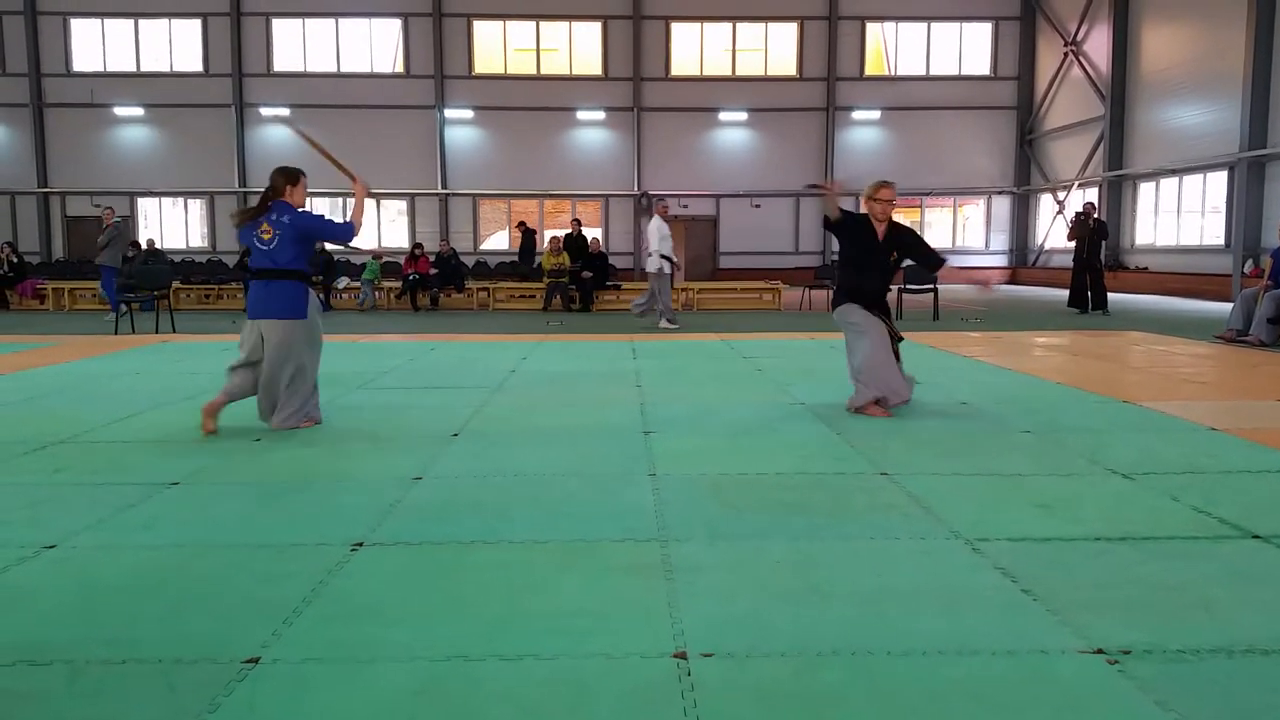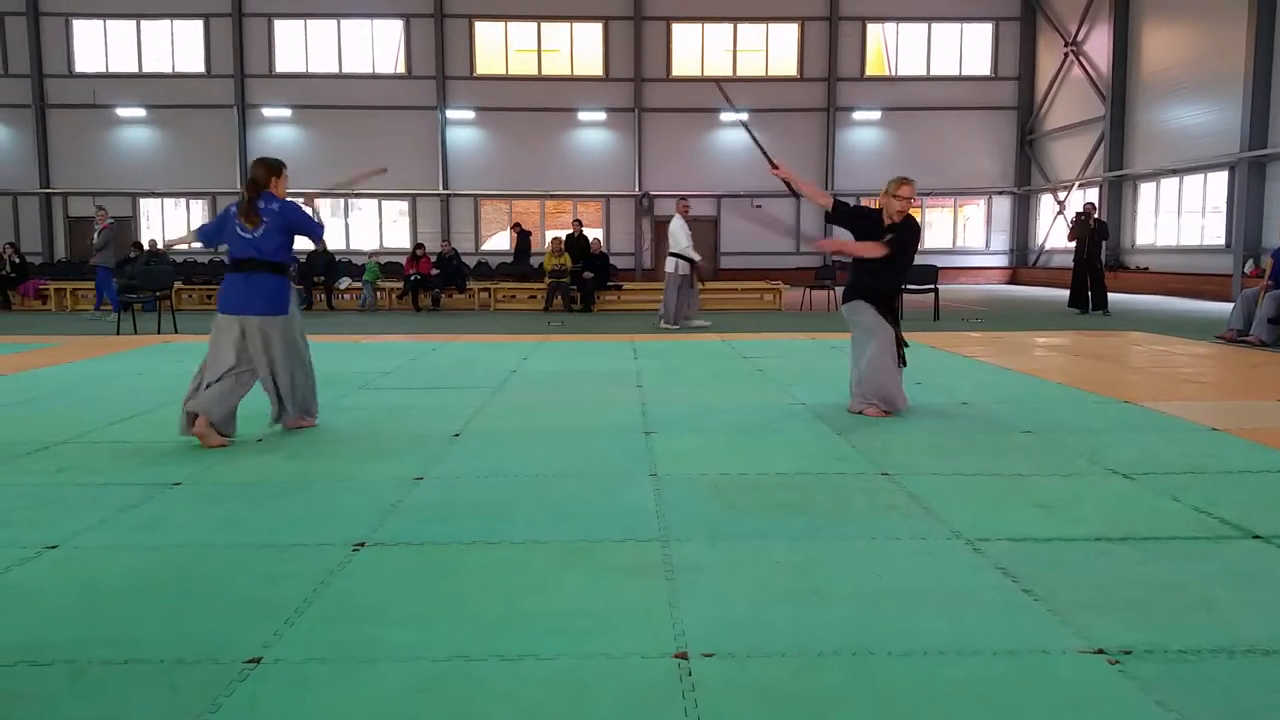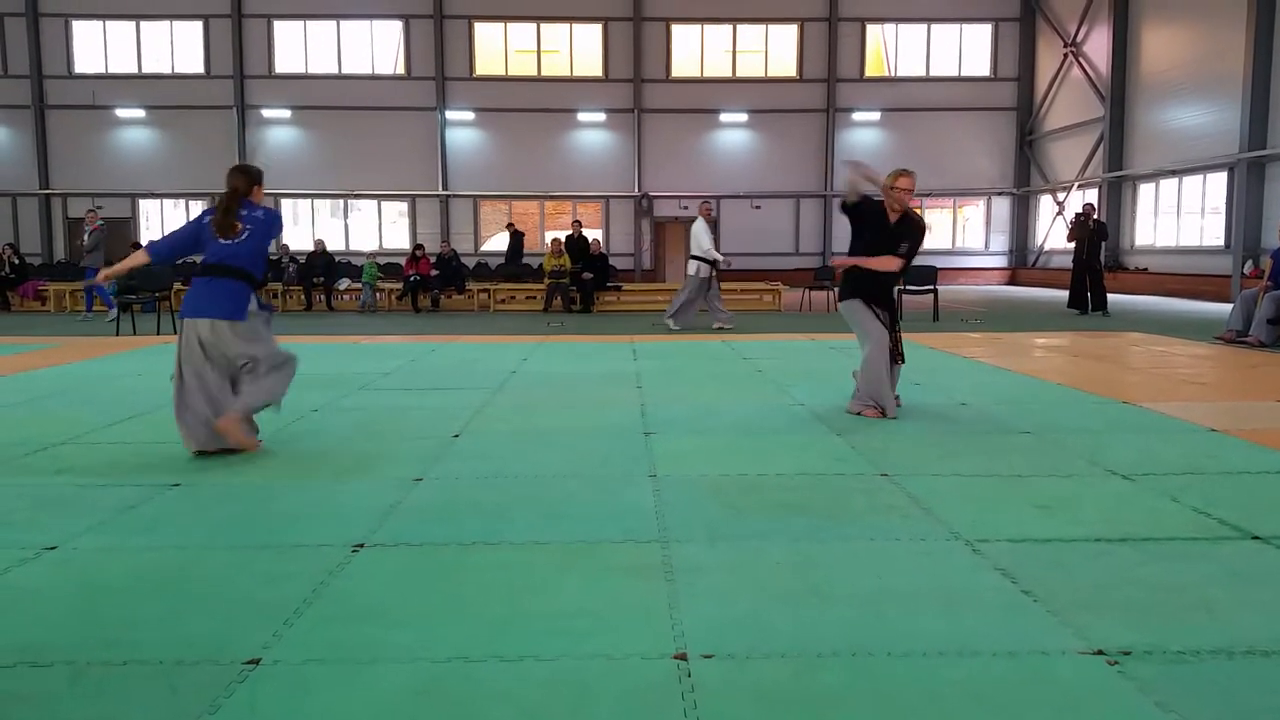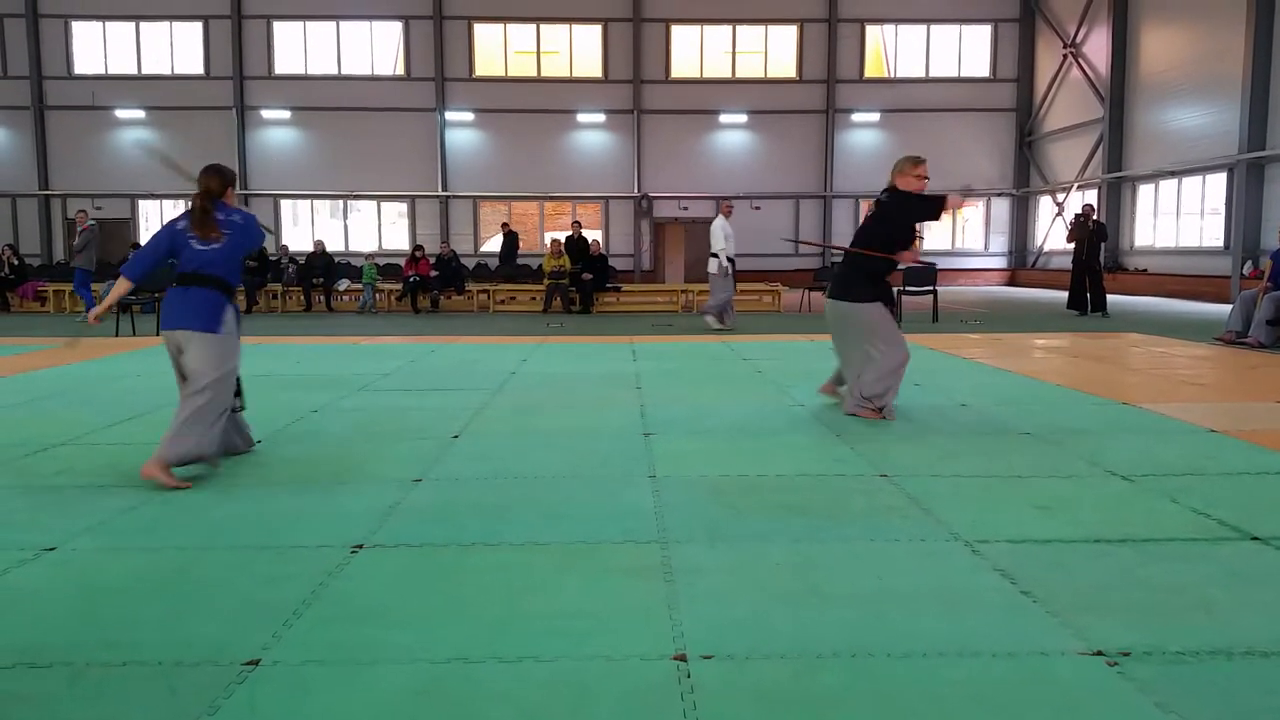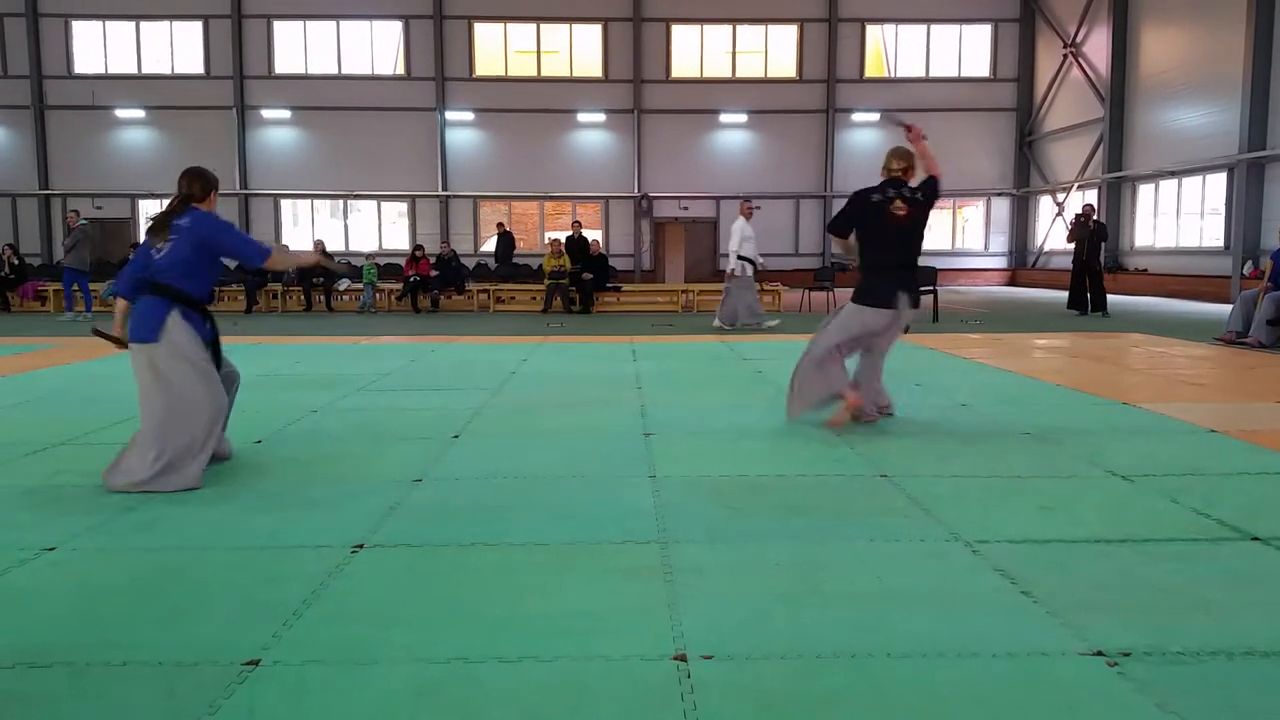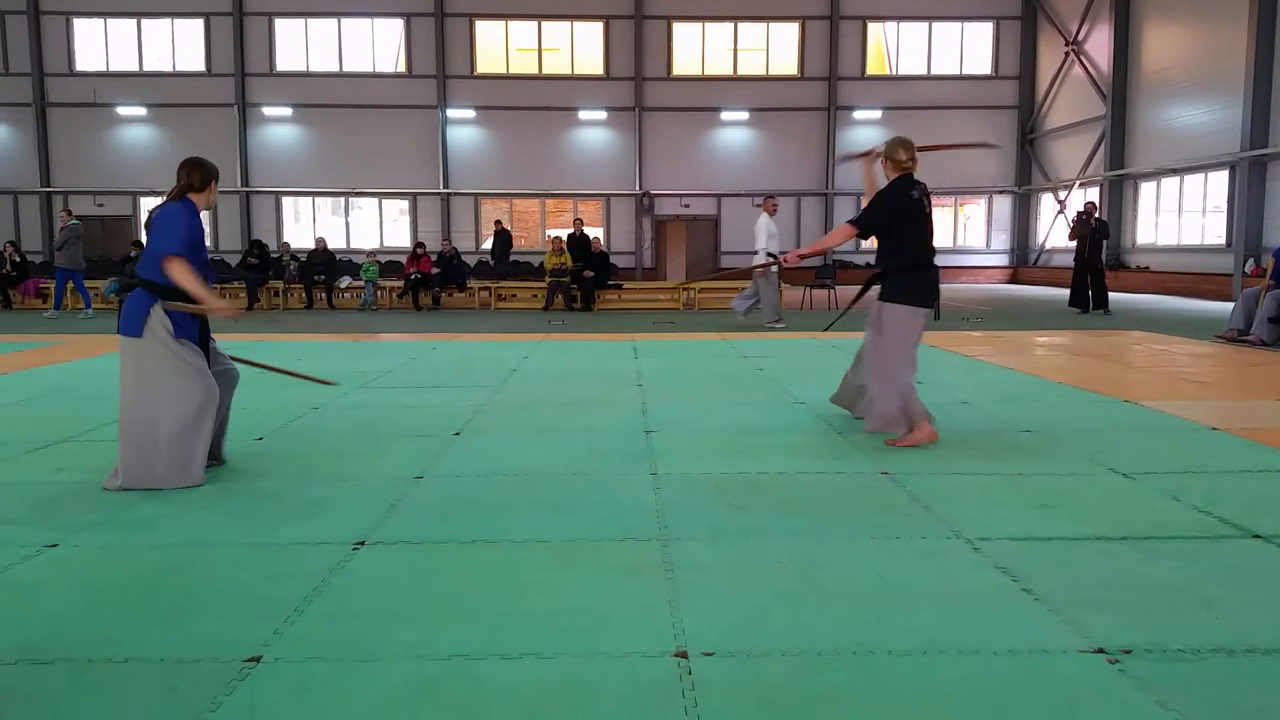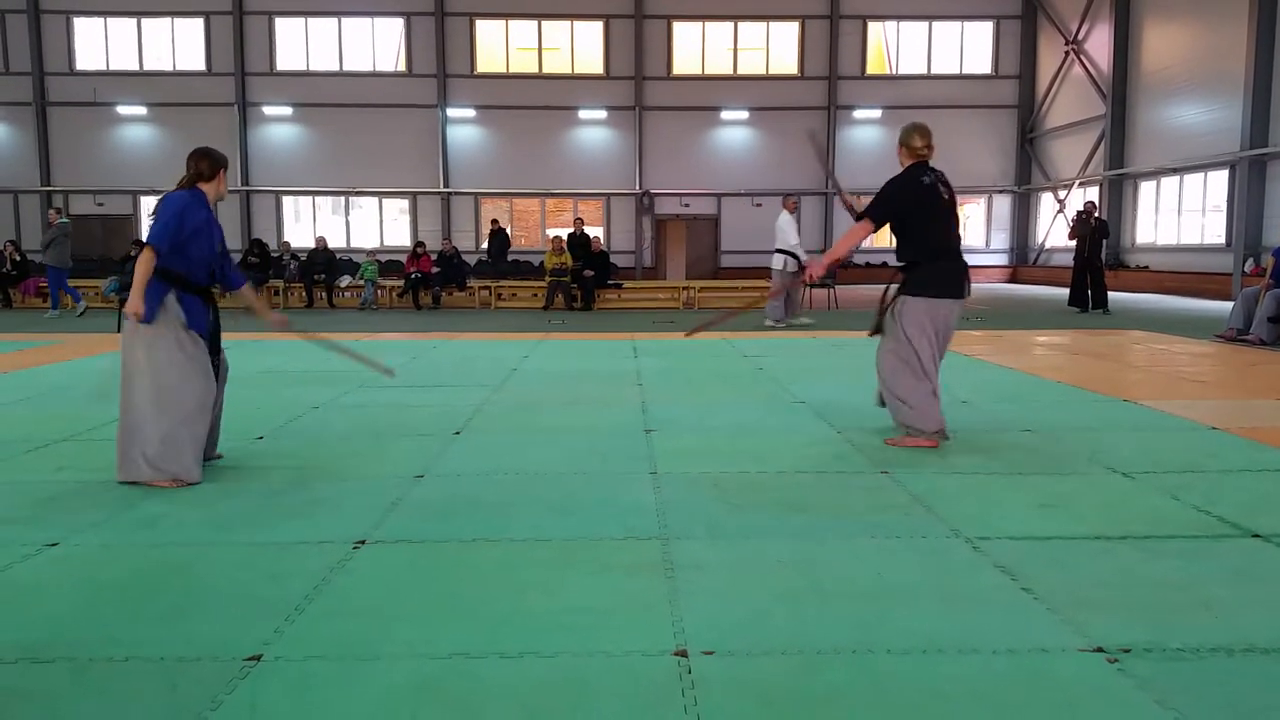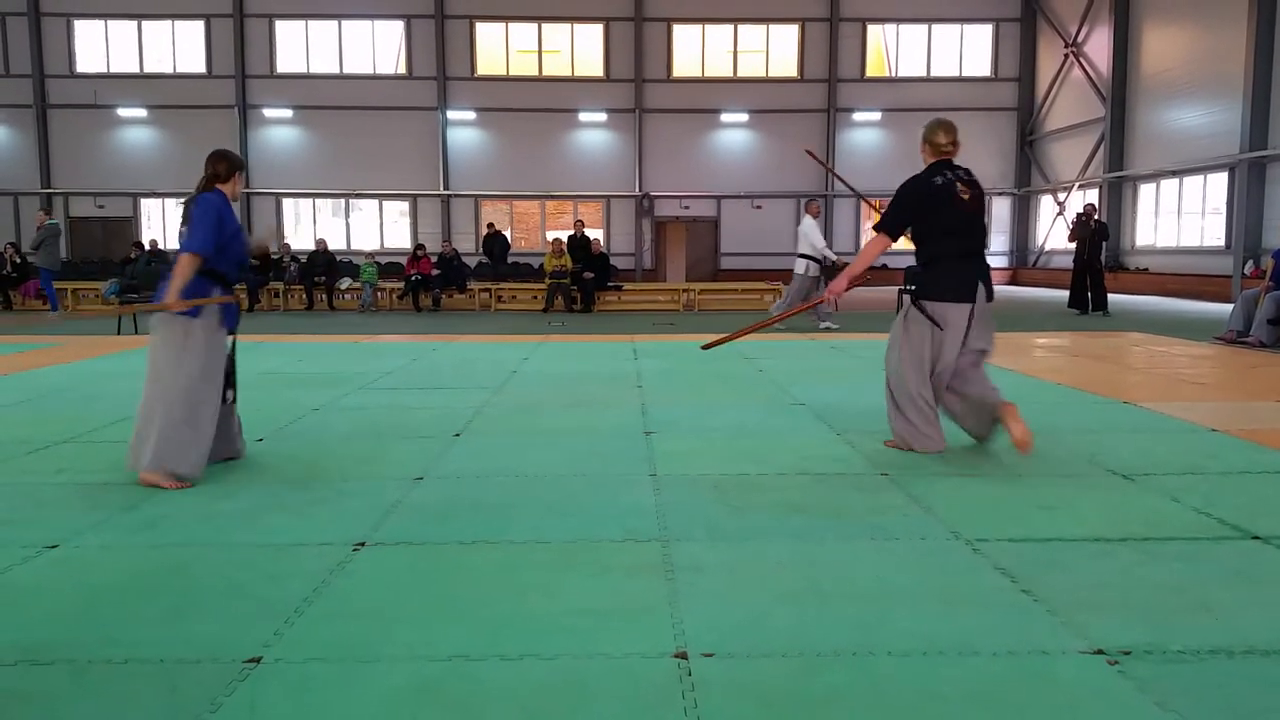
dt=0.2s
person 1, frame 1
left shoulder: (254, 218)
right shoulder: (301, 221)
left elbow: (245, 233)
right elbow: (349, 233)
right wrist: (359, 196)
left hip: (259, 298)
right hip: (293, 298)
left knee: (255, 357)
right knee: (298, 360)
left ankle: (218, 402)
right ankle: (292, 414)
person 1, frame 2
left shoulder: (232, 211)
right shoulder: (286, 209)
left elbow: (205, 233)
right elbow: (317, 232)
left wrist: (180, 241)
right wrist: (312, 205)
left hip: (232, 292)
right hip: (271, 294)
left knee: (229, 361)
right knee: (289, 357)
left ankle: (203, 418)
right ankle: (296, 414)
person 1, frame 3
left shoulder: (208, 219)
right shoulder: (268, 217)
left elbow: (161, 248)
left wrist: (114, 270)
right wrist: (257, 205)
left hip: (197, 301)
right hip: (235, 303)
left knee: (204, 379)
right knee: (275, 365)
left ankle: (211, 438)
right ankle: (234, 417)
person 1, frame 4
left shoulder: (180, 224)
right shoulder: (245, 221)
left elbow: (138, 265)
right elbow: (254, 240)
left wrist: (102, 307)
left hip: (176, 307)
right hip: (212, 313)
left knee: (207, 384)
right knee: (211, 390)
left ankle: (227, 440)
right ankle: (159, 461)
person 1, frame 5
left shoulder: (161, 227)
right shoulder: (206, 224)
left elbow: (128, 281)
right elbow: (258, 255)
left wrist: (119, 326)
right wrist: (302, 259)
left hip: (163, 320)
right hip: (168, 324)
left knee: (222, 380)
right knee: (196, 401)
left ankle: (204, 448)
right ankle: (135, 474)
person 1, frame 6
left shoulder: (186, 218)
right shoulder: (176, 214)
right elbow: (174, 261)
right wrist: (211, 299)
left hip: (178, 320)
right hip: (153, 321)
left knee: (223, 376)
right knee: (176, 396)
left ankle: (203, 451)
right ankle: (145, 471)
person 1, frame 7
left shoulder: (208, 219)
right shoulder: (180, 202)
left elbow: (230, 276)
right elbow: (151, 249)
left wrist: (265, 311)
right wrist: (137, 294)
left hip: (188, 308)
right hip: (162, 307)
left knee: (210, 374)
right knee: (167, 387)
left ankle: (190, 448)
right ankle: (150, 468)
person 1, frame 8
left shoulder: (206, 203)
right shoulder: (213, 204)
left elbow: (233, 248)
right elbow: (195, 250)
right wrist: (175, 291)
left hip: (198, 303)
right hip: (198, 304)
left knee: (210, 379)
right knee: (185, 383)
left ankle: (218, 446)
right ankle: (155, 466)
person 2, frame 1
left shoulder: (902, 235)
right shoulder: (850, 225)
left elbow: (935, 263)
right elbow: (833, 213)
right wrist: (832, 197)
left hip: (876, 303)
right hip: (848, 301)
right knee: (874, 336)
right ankle: (866, 400)
person 2, frame 2
left shoulder: (910, 228)
right shoulder: (865, 217)
left elbow: (878, 250)
right elbow: (825, 200)
left wrist: (839, 245)
right wrist: (788, 176)
left hip: (887, 301)
right hip: (858, 297)
left knee: (890, 357)
right knee: (883, 340)
left ankle: (874, 396)
right ankle: (865, 400)
person 2, frame 3
left shoulder: (914, 226)
right shoulder: (866, 208)
left elbow: (894, 264)
right elbow: (852, 195)
left wrist: (853, 261)
right wrist: (861, 178)
left hip: (883, 295)
right hip: (855, 294)
left knee: (891, 351)
right knee: (878, 343)
left ankle: (880, 394)
right ankle: (863, 402)
person 2, frame 4
left shoulder: (887, 203)
right shoulder: (902, 202)
left elbow: (903, 240)
right elbow: (953, 201)
left wrist: (909, 253)
left hip: (847, 287)
right hip: (863, 290)
left knee: (860, 344)
right knee: (891, 352)
left ankle: (839, 382)
right ankle: (861, 401)
person 2, frame 5
left shoulder: (863, 200)
right shoulder: (921, 198)
left elbow: (837, 234)
right elbow: (935, 175)
left wrist: (852, 248)
right wrist: (920, 144)
left hip: (873, 292)
right hip: (906, 293)
left knee: (827, 343)
right knee: (873, 352)
left ankle: (848, 395)
right ankle: (869, 403)
person 2, frame 6
left shoulder: (893, 195)
right shoulder: (917, 191)
left elbow: (852, 230)
left wrist: (804, 252)
right wrist: (868, 168)
left hip: (902, 288)
right hip: (920, 285)
left knee: (886, 359)
right knee: (880, 351)
left ankle: (920, 424)
right ankle: (864, 404)
person 2, frame 7
left shoulder: (903, 185)
right shoulder: (940, 182)
left elbow: (865, 226)
left wrist: (824, 260)
left hip: (925, 281)
right hip: (953, 278)
left knee: (905, 355)
right knee: (919, 352)
left ankle: (925, 430)
right ankle: (924, 409)
person 2, frame 8
left shoulder: (918, 186)
right shoulder: (971, 183)
left elbow: (882, 239)
left wrist: (845, 278)
left hip: (937, 285)
right hip: (978, 285)
left knee: (910, 363)
right knee: (962, 364)
left ankle: (919, 436)
right ankle: (1003, 412)
